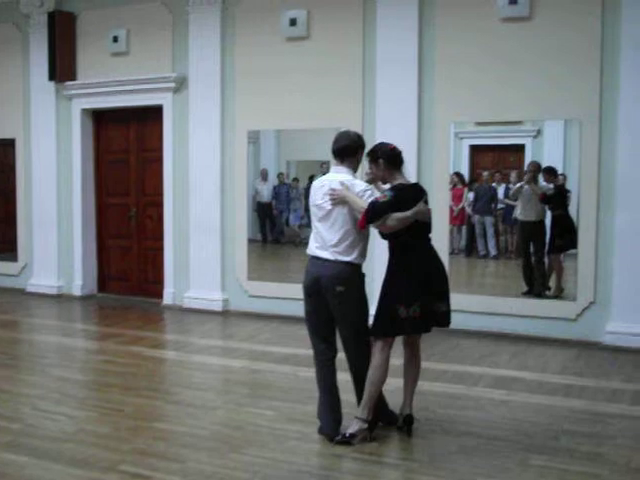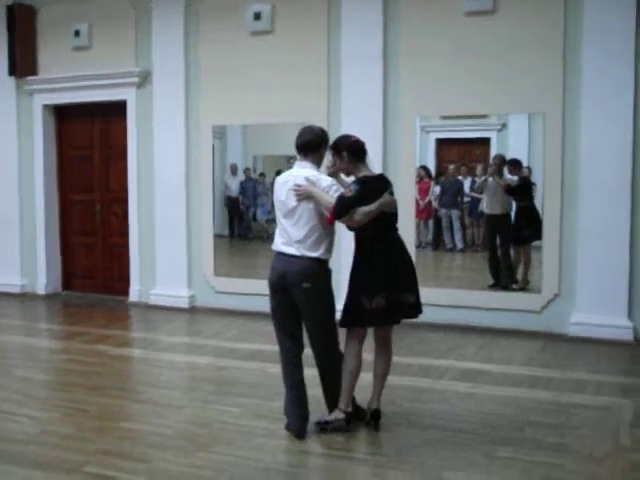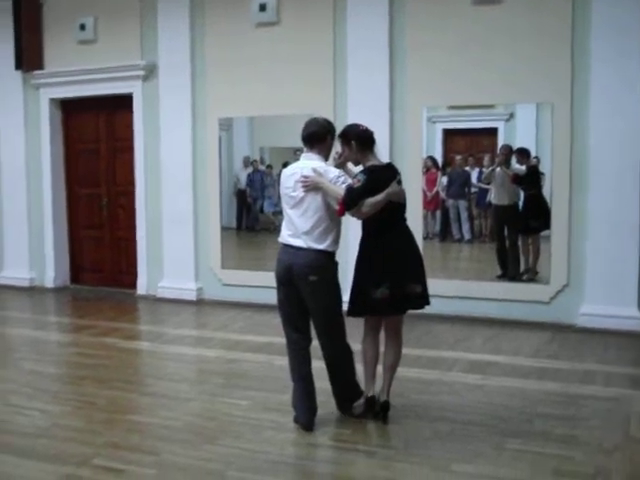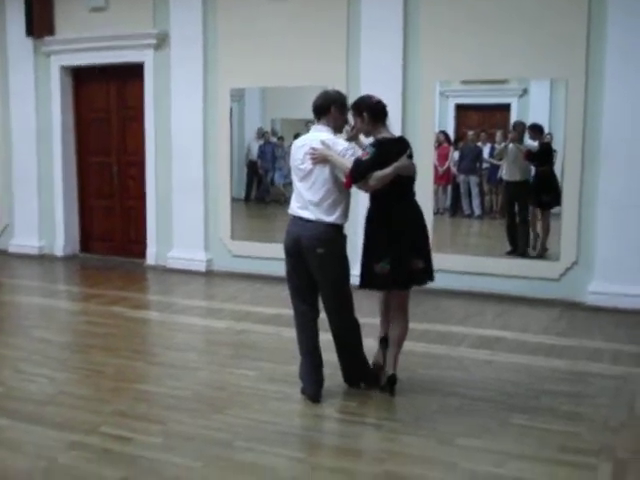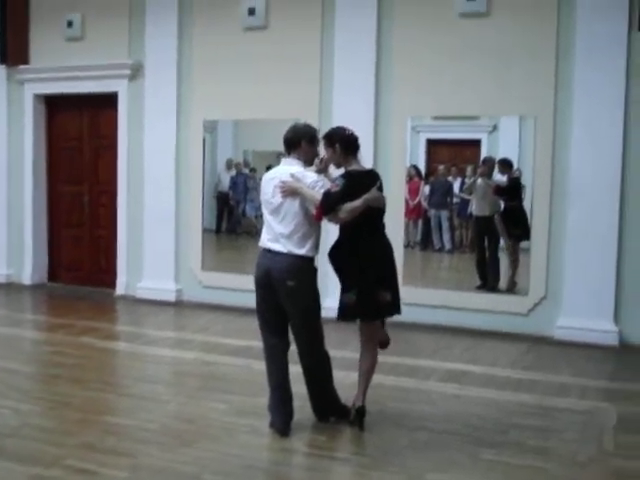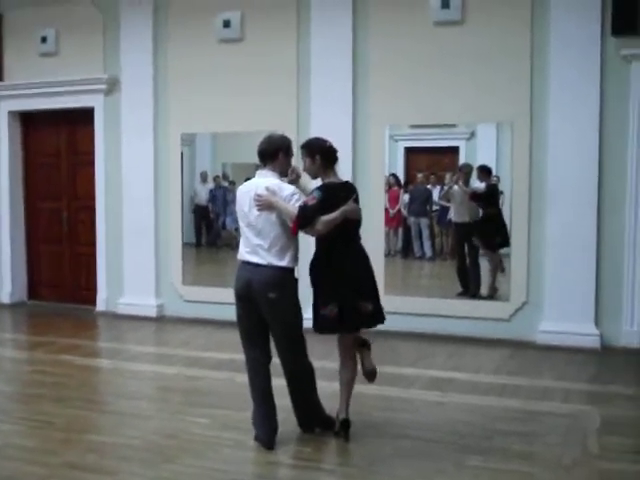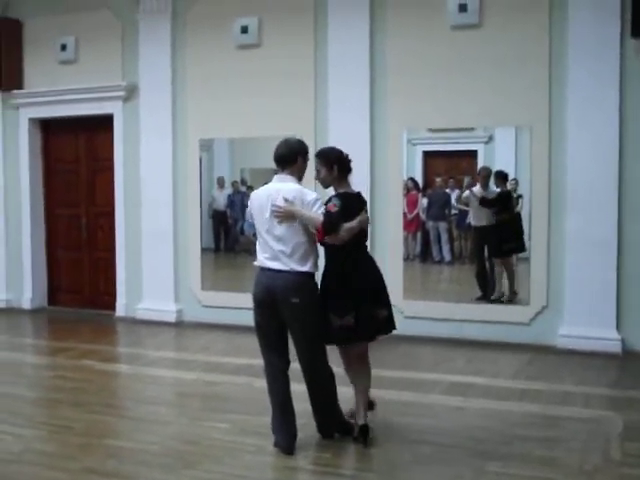
dt=0.5s
person 1, frame 1
left shoulder: (317, 185)
right shoulder: (358, 188)
right elbow: (386, 223)
left wrist: (373, 187)
right wrist: (416, 212)
left hip: (314, 268)
right hip: (343, 273)
left knee: (323, 349)
right knee: (358, 347)
left ankle: (329, 422)
right ankle: (373, 412)
person 1, frame 2
left shoulder: (281, 181)
right shoulder: (323, 183)
right elbow: (352, 219)
right wrist: (381, 204)
left hip: (280, 265)
right hip: (309, 269)
left knee: (289, 346)
right knee: (325, 345)
left ankle: (295, 419)
right ankle: (339, 408)
person 1, frame 3
left shoulder: (287, 173)
right shoulder: (330, 175)
right elbow: (361, 209)
right wrist: (389, 194)
left hip: (286, 257)
right hip: (315, 262)
left knee: (296, 338)
right knee: (332, 337)
left ankle: (304, 412)
right ankle: (349, 400)
person 1, frame 4
left shoulder: (298, 145)
right shoulder: (339, 147)
right elbow: (368, 183)
right wrist: (397, 167)
left hip: (295, 229)
right hip: (323, 234)
left knee: (304, 310)
right knee: (339, 310)
left ankle: (311, 383)
right ankle: (357, 373)
person 1, frame 5
left shoulder: (268, 178)
right shoulder: (309, 180)
right elbow: (339, 214)
right wrist: (367, 199)
left hip: (265, 261)
right hip: (294, 267)
left knee: (274, 343)
right knee: (310, 342)
left ankle: (280, 417)
right ankle: (326, 407)
person 1, frame 6
left shoulder: (243, 190)
right shoulder: (285, 191)
right elbow: (315, 227)
right wrist: (343, 211)
left hip: (245, 275)
right hip: (274, 278)
left knee: (255, 355)
right knee: (293, 354)
left ankle: (264, 429)
right ankle: (311, 418)
person 1, frame 7
left shoulder: (257, 196)
right shoulder: (305, 197)
right elbow: (335, 235)
right wrist: (360, 221)
left hip: (263, 281)
right hip: (296, 283)
left knee: (274, 361)
right knee: (313, 358)
left ankle: (284, 435)
right ankle: (330, 423)
person 2, frame 1
left shoulder: (396, 194)
right shoulder: (416, 190)
left elbow: (369, 214)
left wrist: (347, 196)
left hip: (405, 273)
right hip: (426, 272)
left knee: (382, 344)
right knee: (412, 343)
left ankle: (364, 419)
right ankle: (406, 411)
person 2, frame 2
left shoulder: (361, 186)
right shoulder: (382, 182)
left elbow: (338, 210)
left wrist: (313, 191)
left hip: (372, 265)
right hip: (393, 263)
left knee: (355, 337)
right knee: (383, 338)
left ankle: (344, 409)
right ankle: (374, 405)
person 2, frame 3
left shoulder: (369, 175)
right shoulder: (390, 171)
left elbow: (348, 201)
left wrist: (322, 182)
left hip: (378, 254)
right hip: (401, 253)
left knee: (372, 327)
right knee: (393, 329)
left ankle: (370, 392)
right ankle: (384, 397)
person 2, frame 4
left shoulder: (379, 148)
right shoulder: (401, 144)
left elbow: (356, 174)
left wrist: (330, 155)
left hip: (386, 227)
right hip: (407, 225)
right knee: (399, 302)
left ankle: (384, 342)
right ankle: (389, 370)
person 2, frame 5
left shoulder: (349, 180)
right shoulder: (372, 176)
left elbow: (326, 206)
left wrist: (300, 188)
left hip: (356, 259)
right hip: (376, 256)
right knee: (367, 336)
right ankle: (359, 402)
person 2, frame 6
left shoulder: (324, 192)
right shoulder: (348, 189)
left elbow: (302, 220)
left wrist: (275, 202)
left hip: (334, 271)
right hip: (354, 268)
right knee: (345, 346)
person 2, frame 7
left shoulder: (340, 201)
right shoulder: (356, 199)
left elbow: (327, 226)
right elbow: (333, 224)
left wrist: (295, 212)
left hip: (346, 282)
right hip: (362, 279)
left knee: (352, 352)
right knee: (357, 353)
right ankle: (361, 418)
person 3, frame 1
left shoulder: (544, 188)
right shoulder: (520, 186)
right elbow: (512, 195)
left wrist: (531, 184)
right wrist: (524, 183)
left hip: (538, 224)
right hip: (523, 224)
left knee: (539, 258)
right knee: (525, 257)
left ankle: (540, 288)
right ankle: (530, 286)
person 3, frame 2
left shoulder: (509, 181)
right shoulder: (486, 180)
right elbow: (477, 189)
left wrist: (496, 177)
right wrist: (488, 176)
left hip: (504, 217)
right hip: (489, 217)
left knee: (505, 251)
right knee: (491, 251)
left ankle: (506, 281)
right ankle: (496, 279)
person 3, frame 3
left shoulder: (516, 170)
right shoulder: (494, 171)
right elbow: (484, 179)
left wrist: (503, 168)
right wrist: (495, 166)
left hip: (512, 208)
right hip: (497, 208)
left knee: (513, 241)
right knee: (499, 241)
left ankle: (514, 272)
right ankle: (504, 270)
person 3, frame 4
right shoulder: (507, 147)
right elbow: (497, 156)
left wrist: (517, 144)
right wrist: (508, 142)
left hip: (523, 184)
right hip: (509, 184)
left knee: (523, 218)
right knee: (510, 217)
left ankle: (523, 248)
right ankle: (514, 246)
person 3, frame 5
right shoulder: (476, 182)
right elbow: (465, 190)
right wrist: (477, 177)
left hip: (493, 219)
right hip: (479, 219)
left knee: (493, 252)
right knee: (480, 252)
left ankle: (493, 282)
right ankle: (484, 280)
person 3, frame 6
right shoulder: (453, 189)
right elbow: (442, 197)
right wrist: (452, 184)
left hip: (472, 226)
right hip: (458, 226)
left knee: (473, 258)
right knee: (460, 259)
left ankle: (474, 289)
right ankle: (465, 287)
person 3, frame 7
left shoulder: (495, 193)
right shoulder: (471, 192)
left hip: (492, 229)
right hip: (477, 229)
left knee: (493, 262)
right knee: (479, 262)
left ankle: (493, 292)
right ankle: (485, 292)
person 4, frame 1
left shoulder: (559, 189)
right shoulder: (556, 188)
left elbow: (544, 198)
right elbow: (547, 200)
left hip: (562, 225)
right hip: (557, 224)
left knee: (555, 257)
right knee: (551, 256)
left ankle: (558, 287)
right ankle: (545, 283)
person 4, frame 2
left shoulder: (524, 180)
right shoulder: (521, 180)
left elbow: (509, 190)
right elbow: (513, 192)
left hip: (528, 216)
right hip: (521, 215)
left knee: (524, 249)
right knee: (516, 247)
left ankle: (524, 279)
person 4, frame 3
left shoulder: (532, 169)
right shoulder: (529, 169)
left elbow: (517, 179)
right elbow: (521, 182)
left hip: (536, 205)
right hip: (529, 204)
left knee: (534, 239)
right knee: (524, 237)
left ankle: (533, 270)
right ankle: (527, 267)
person 4, frame 4
left shoulder: (545, 146)
right shoulder: (542, 145)
left elbow: (530, 156)
right elbow: (534, 159)
left hip: (546, 182)
right hip: (539, 181)
left knee: (545, 216)
left ankle: (542, 246)
person 4, frame 5
left shoulder: (514, 181)
right shoulder: (511, 180)
left elbow: (499, 191)
right elbow: (503, 194)
left hip: (515, 216)
right hip: (510, 214)
person 4, frame 6
left shoulder: (492, 188)
right shoulder: (489, 188)
left elbow: (476, 196)
right elbow: (482, 202)
left hip: (493, 223)
right hip: (488, 222)
person 4, frame 7
left shoulder: (503, 195)
right shoulder: (506, 194)
left elbow: (487, 203)
left wrist: (472, 192)
left hip: (505, 230)
right hip: (503, 229)
left knee: (504, 262)
right knee: (506, 262)
right ankle: (511, 292)
